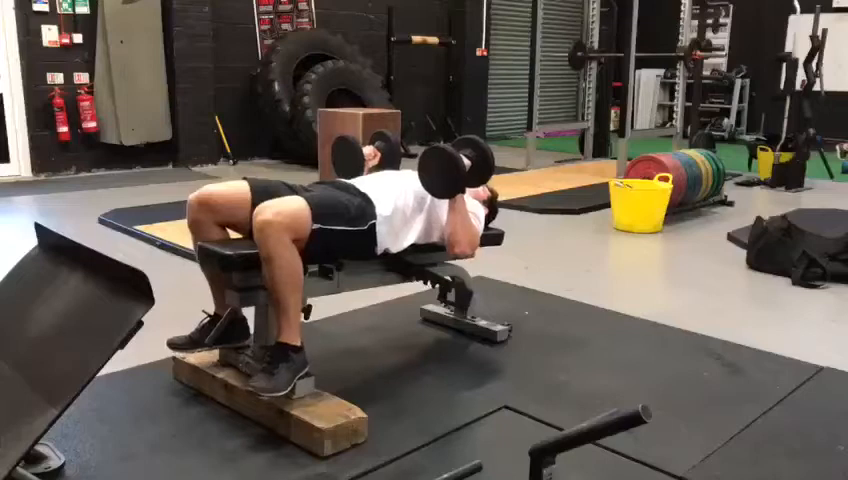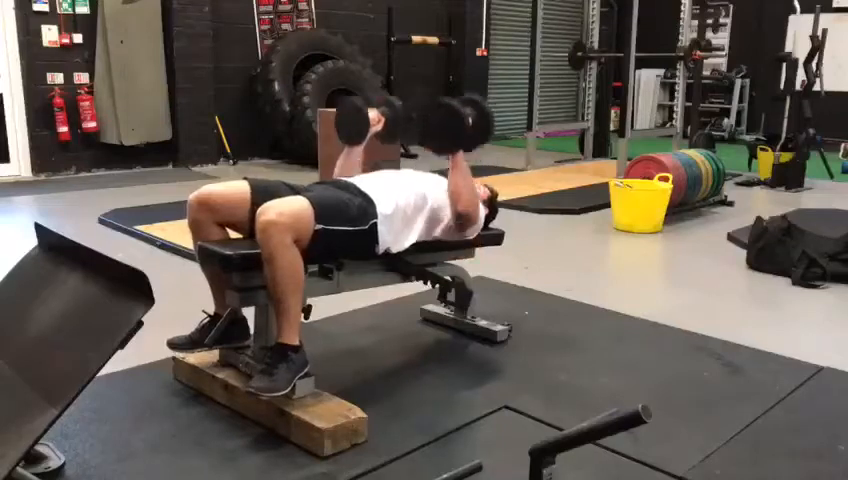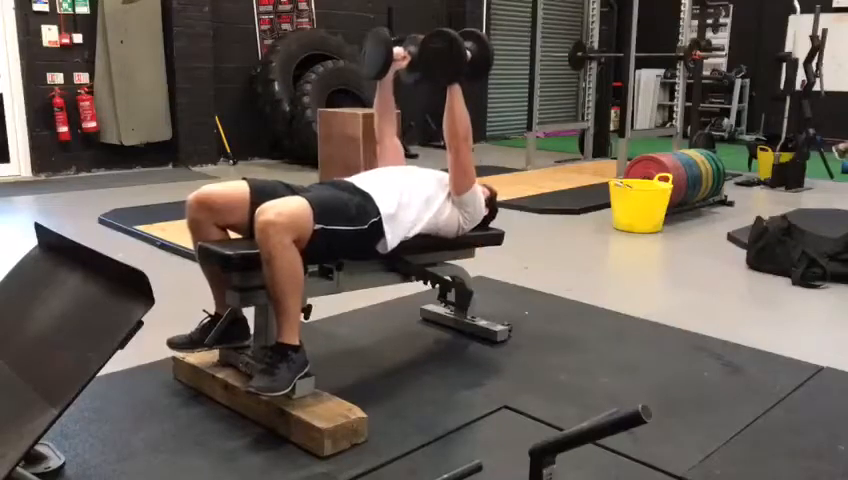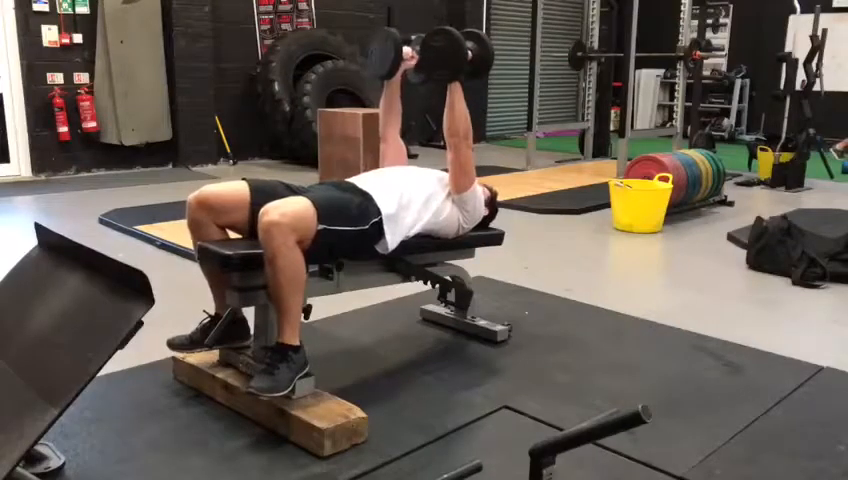
dt=0.4s
person 1, frame 1
left shoulder: (469, 210)
right shoulder: (422, 189)
left elbow: (462, 248)
right wrist: (361, 166)
left hip: (364, 215)
left knee: (272, 220)
right knee: (203, 203)
left ankle: (290, 351)
right ankle: (227, 321)
person 1, frame 2
left shoulder: (469, 213)
right shoulder: (419, 187)
left elbow: (464, 210)
right elbow: (342, 179)
left wrist: (457, 151)
right wrist: (360, 138)
left hip: (367, 215)
left knee: (273, 219)
right knee: (203, 201)
left ankle: (289, 350)
right ankle: (227, 321)
person 1, frame 3
left shoulder: (465, 209)
right shoulder: (417, 182)
left elbow: (460, 146)
right elbow: (385, 134)
left wrist: (453, 81)
right wrist: (387, 73)
left hip: (367, 215)
right hip: (330, 193)
left knee: (273, 222)
right knee: (203, 203)
left ankle: (290, 352)
right ankle: (228, 321)
person 1, frame 4
left shoulder: (465, 210)
right shoulder: (417, 182)
left elbow: (459, 143)
right elbow: (389, 133)
left wrist: (454, 80)
right wrist: (396, 73)
left hip: (369, 214)
left knee: (276, 222)
right knee: (203, 203)
left ankle: (290, 352)
right ankle: (228, 321)
